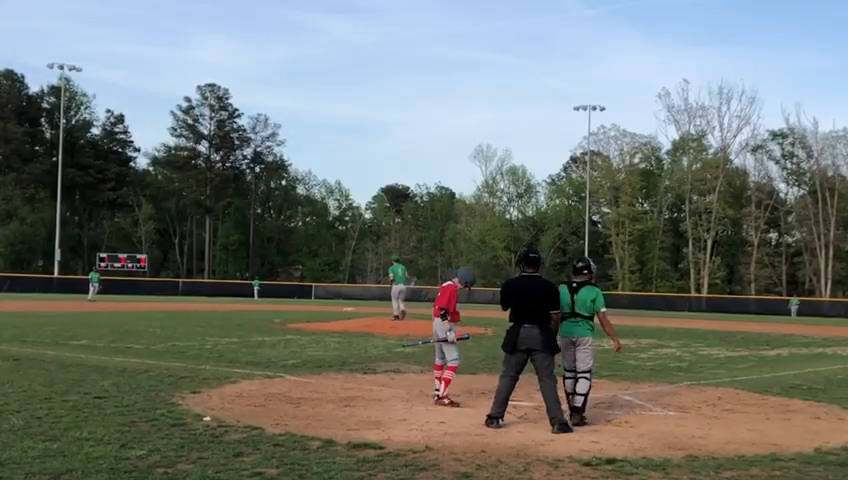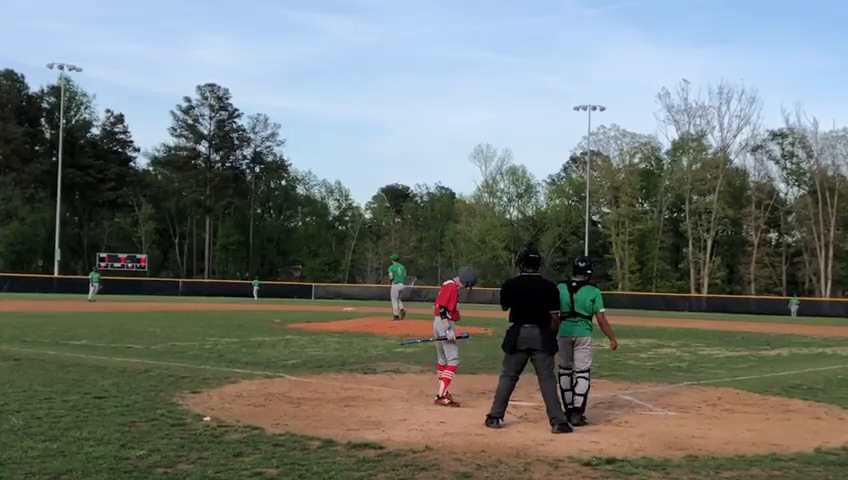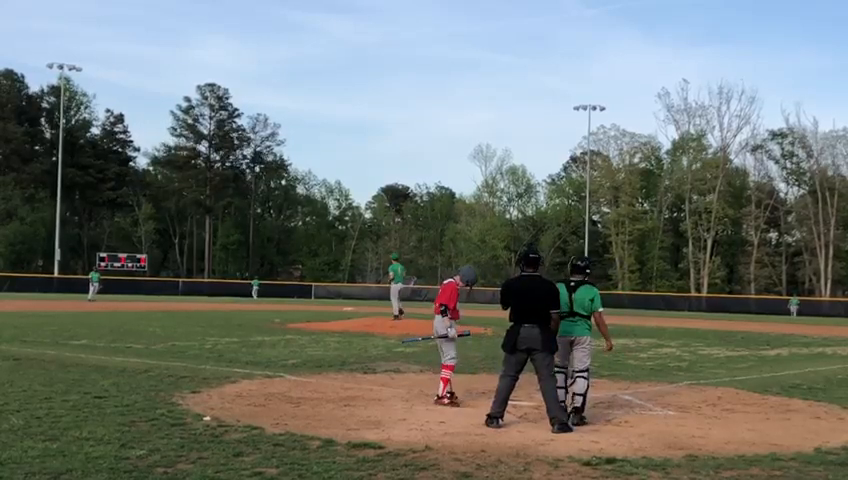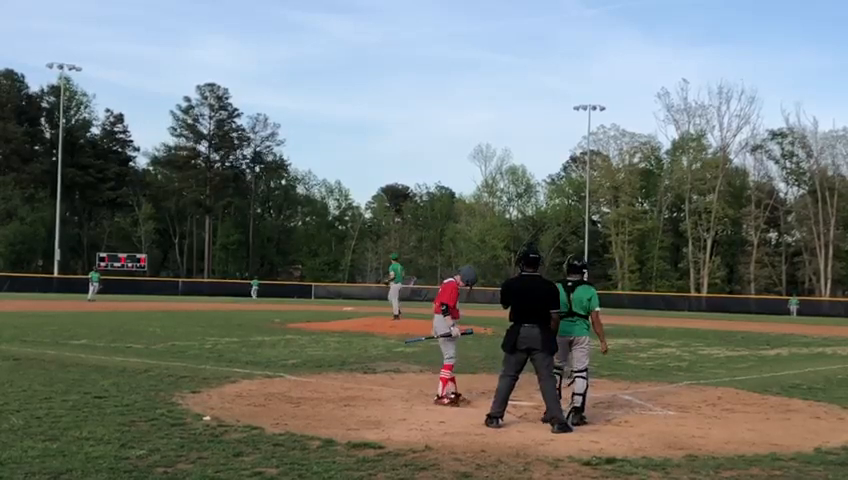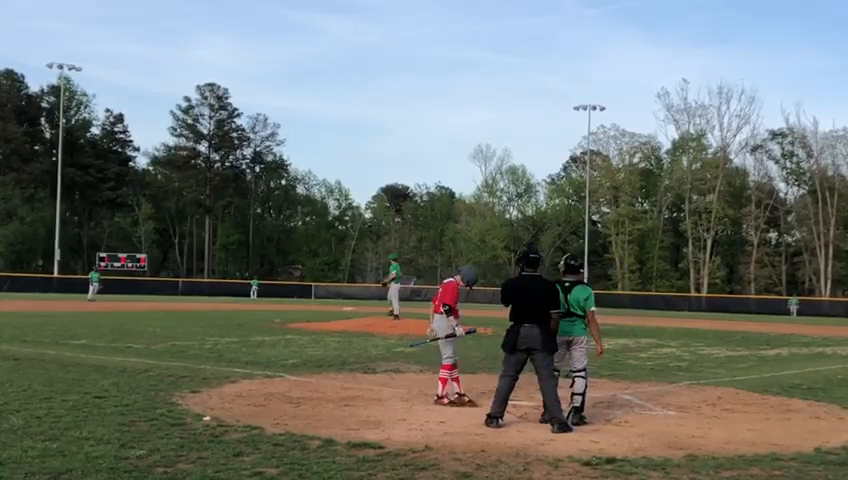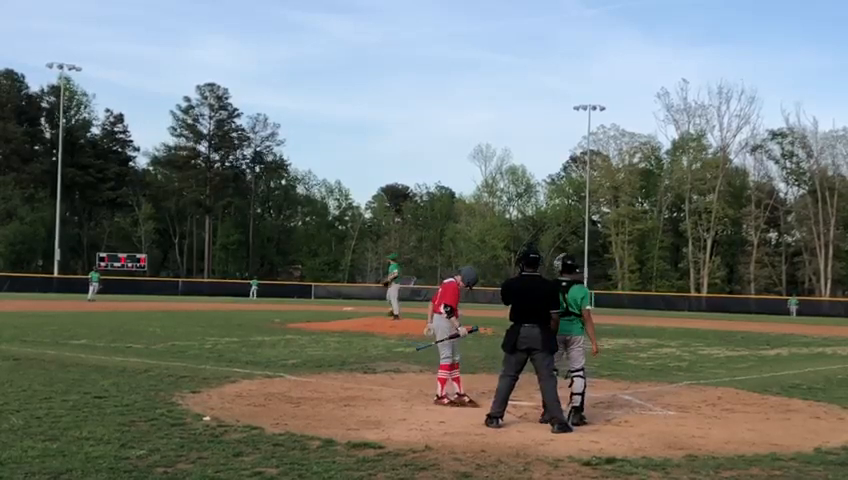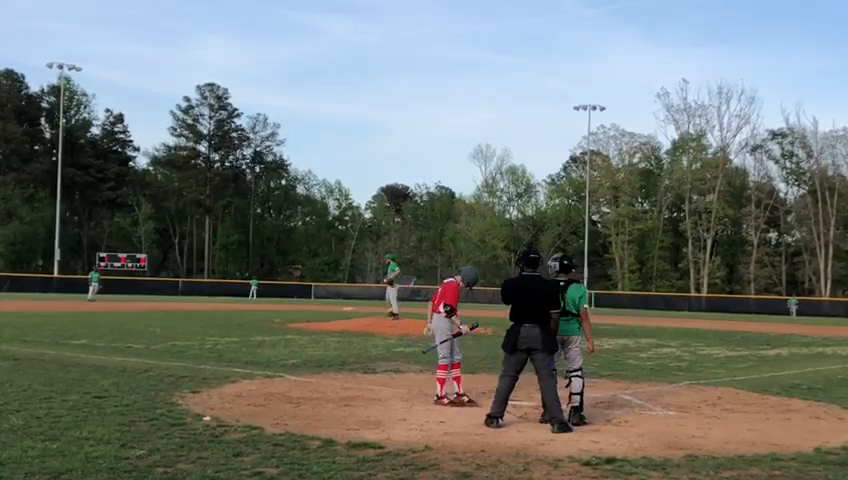
dt=0.1s
person 1, frame 1
left shoulder: (510, 285)
right shoulder: (549, 287)
left elbow: (504, 307)
right elbow: (555, 318)
right wrist: (551, 339)
left hip: (518, 334)
right hip: (541, 335)
left knee: (508, 376)
right knee: (547, 379)
left ankle: (495, 417)
right ankle: (558, 422)
person 1, frame 2
left shoulder: (510, 285)
right shoulder: (549, 287)
left elbow: (504, 307)
right elbow: (554, 318)
right wrist: (551, 338)
left hip: (518, 334)
right hip: (541, 335)
left knee: (508, 376)
right knee: (548, 379)
left ankle: (495, 417)
right ankle: (558, 422)
person 1, frame 3
left shoulder: (510, 284)
right shoulder: (549, 287)
left elbow: (504, 306)
right elbow: (554, 318)
right wrist: (551, 338)
left hip: (517, 334)
right hip: (541, 335)
left knee: (508, 376)
right knee: (547, 379)
left ankle: (494, 417)
right ankle: (558, 421)
person 1, frame 4
left shoulder: (510, 284)
right shoulder: (549, 286)
left elbow: (504, 305)
right elbow: (554, 317)
right wrist: (550, 337)
left hip: (517, 334)
right hip: (541, 335)
left knee: (507, 376)
right knee: (547, 378)
left ankle: (495, 417)
right ankle: (557, 421)
person 1, frame 5
left shoulder: (510, 284)
right shoulder: (549, 286)
right elbow: (554, 318)
right wrist: (551, 338)
left hip: (518, 334)
right hip: (541, 335)
left knee: (508, 376)
right knee: (547, 379)
left ankle: (495, 417)
right ankle: (557, 421)
person 1, frame 6
left shoulder: (510, 284)
right shoulder: (549, 286)
right elbow: (555, 317)
right wrist: (551, 338)
left hip: (518, 334)
right hip: (541, 335)
left knee: (508, 376)
right knee: (547, 378)
left ankle: (495, 417)
right ankle: (557, 421)
person 1, frame 7
left shoulder: (510, 284)
right shoulder: (549, 286)
right elbow: (554, 317)
right wrist: (551, 338)
left hip: (518, 334)
right hip: (541, 335)
left knee: (508, 376)
right knee: (547, 378)
left ankle: (494, 417)
right ankle: (557, 421)
person 2, frame 1
left shoulder: (562, 288)
right shoulder: (594, 291)
right elbow: (603, 319)
right wrist: (615, 339)
left hip: (565, 333)
right hip: (584, 334)
left knee: (569, 372)
right knee: (584, 373)
left ankle: (573, 410)
right ankle: (577, 413)
person 2, frame 2
left shoulder: (561, 287)
right shoulder: (593, 291)
right elbow: (601, 319)
right wrist: (612, 338)
left hip: (564, 333)
right hip: (583, 334)
left knee: (565, 370)
right knee: (583, 373)
left ankle: (568, 409)
right ankle: (577, 413)
person 2, frame 3
left shoulder: (558, 287)
right shoulder: (591, 290)
right elbow: (598, 319)
right wrist: (607, 339)
left hip: (562, 332)
right hip: (582, 334)
left knee: (560, 368)
right knee: (581, 372)
left ankle: (560, 408)
right ankle: (576, 413)
person 2, frame 4
left shoulder: (556, 287)
right shoulder: (589, 290)
right elbow: (595, 318)
right wrist: (603, 341)
left hip: (560, 333)
right hip: (580, 334)
left knee: (557, 369)
right knee: (581, 373)
right ankle: (577, 413)
person 2, frame 5
right shoulder: (585, 290)
right elbow: (591, 318)
right wrist: (598, 342)
left hip: (558, 333)
right hip: (578, 334)
left knee: (553, 371)
right knee: (579, 372)
right ankle: (577, 413)
person 2, frame 6
right shoulder: (581, 289)
right elbow: (587, 317)
right wrist: (593, 341)
left hip: (555, 333)
right hip: (575, 334)
right knee: (577, 372)
right ankle: (576, 413)
person 2, frame 7
right shoulder: (579, 288)
right elbow: (584, 317)
right wrist: (590, 340)
right hip: (572, 334)
right knee: (575, 372)
left ankle: (548, 411)
right ankle: (576, 413)
person 3, frame 1
left shoulder: (445, 286)
right shoulder: (451, 289)
left elbow: (436, 307)
right elbow: (443, 311)
right wrist: (449, 331)
left hip: (438, 324)
right hip: (445, 326)
left knee: (440, 359)
right knee: (453, 361)
left ankle: (438, 390)
right ankle: (441, 396)
person 3, frame 2
left shoulder: (446, 285)
right shoulder: (452, 287)
right elbow: (443, 309)
right wrist: (449, 330)
left hip: (438, 324)
right hip: (445, 325)
left knee: (443, 360)
right knee: (453, 360)
left ankle: (442, 390)
right ankle: (441, 396)
person 3, frame 3
left shoulder: (447, 284)
right shoulder: (452, 286)
left elbow: (437, 305)
right elbow: (443, 307)
right wrist: (450, 328)
left hip: (439, 322)
right hip: (445, 324)
left knee: (445, 359)
right knee: (451, 360)
left ankle: (448, 391)
right ankle: (441, 396)
person 3, frame 4
left shoulder: (447, 283)
right shoulder: (452, 285)
left elbow: (436, 304)
right elbow: (444, 307)
right wrist: (453, 326)
left hip: (439, 321)
right hip: (445, 323)
left knee: (449, 358)
right knee: (449, 359)
left ankle: (453, 393)
right ankle: (441, 396)
person 3, frame 5
left shoulder: (447, 283)
right shoulder: (453, 285)
left elbow: (434, 304)
right elbow: (446, 308)
left wrist: (432, 324)
right wrist: (456, 326)
left hip: (438, 321)
right hip: (445, 323)
left knee: (452, 359)
right knee: (448, 359)
left ankle: (459, 394)
right ankle: (440, 396)
person 3, frame 6
left shoulder: (447, 283)
right shoulder: (453, 286)
left elbow: (433, 303)
right elbow: (448, 309)
left wrist: (429, 322)
right wrist: (459, 327)
left hip: (438, 321)
right hip: (444, 322)
left knee: (454, 358)
right knee: (446, 359)
left ankle: (460, 395)
right ankle: (440, 396)
person 3, frame 7
left shoulder: (447, 283)
right shoulder: (453, 286)
left elbow: (432, 303)
right elbow: (448, 309)
left wrist: (429, 322)
right wrist: (460, 325)
left hip: (438, 321)
right hip: (443, 322)
left knee: (456, 357)
right knee: (445, 359)
left ankle: (459, 394)
right ankle: (440, 396)
